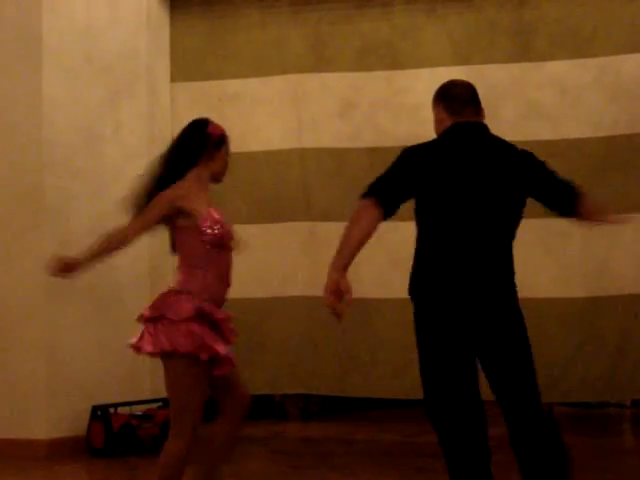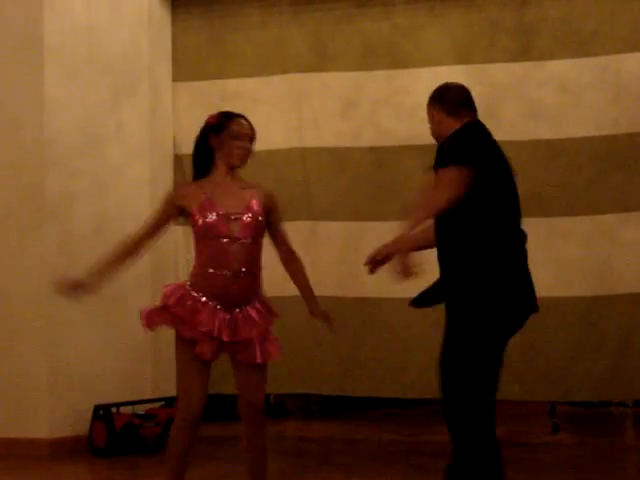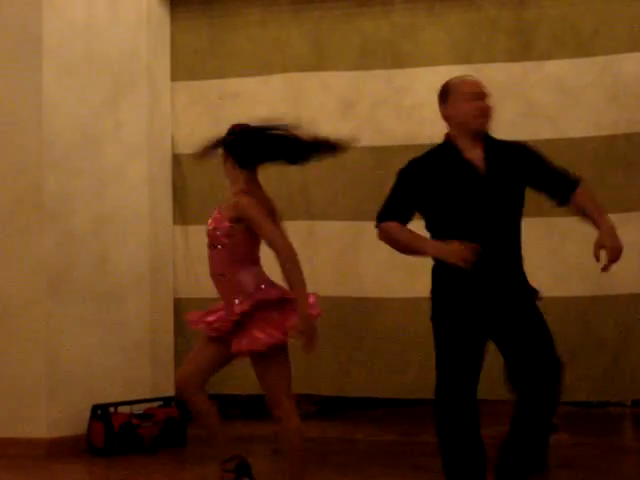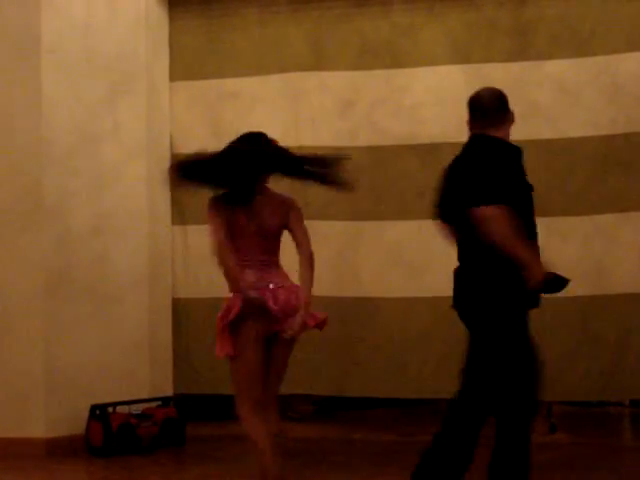
dt=0.2s
person 1, frame 1
left shoulder: (422, 159)
right shoulder: (517, 160)
left elbow: (372, 206)
right elbow: (573, 202)
left wrist: (337, 269)
right wrist: (601, 213)
left hip: (444, 307)
right hip: (497, 300)
left knee: (455, 415)
right knee: (524, 408)
person 1, frame 2
left shoulder: (467, 145)
right shoulder: (475, 148)
left elbow: (453, 177)
right elbow: (449, 225)
left wrist: (408, 232)
right wrist: (391, 246)
left hip: (487, 296)
right hip: (481, 294)
left knee: (468, 400)
right knee: (462, 396)
person 1, frame 3
left shoulder: (515, 156)
right shoulder: (424, 170)
left elbow: (570, 188)
right elbow: (387, 227)
left wrist: (604, 226)
right wrist: (438, 248)
left hip: (504, 295)
right hip: (459, 299)
left knee: (541, 377)
right knee: (455, 401)
person 1, frame 4
left shoulder: (459, 166)
right shoulder: (504, 157)
left elbow: (447, 213)
right elbow: (488, 211)
right wrist: (529, 260)
left hip: (475, 291)
right hip: (499, 293)
left knee: (517, 388)
right knee: (477, 399)
person 2, frame 1
left shoulder: (203, 203)
right shoulder: (176, 196)
right elbow: (126, 232)
right wrist: (80, 262)
left hip: (204, 321)
right hip: (183, 320)
left knee: (237, 403)
right knee: (186, 427)
person 2, frame 2
left shoulder: (263, 198)
right shoulder: (187, 195)
left elbow: (287, 253)
right elbow: (141, 239)
left wrist: (312, 302)
right wrist: (92, 279)
left hip: (246, 311)
right hip: (199, 309)
left knee: (254, 412)
right knee: (189, 413)
person 2, frame 3
left shoulder: (242, 198)
right shoulder: (252, 198)
left elbow: (284, 251)
right elbow: (284, 249)
left wrist: (298, 307)
left hip: (256, 308)
right hip: (239, 311)
left knee: (281, 406)
right knee: (186, 381)
person 2, frame 4
left shoulder: (222, 204)
right shoulder: (287, 206)
left elbow: (221, 247)
right elbow: (307, 255)
left wrist: (242, 290)
right wrist: (303, 302)
left hip: (250, 305)
right hip: (282, 300)
left knee: (247, 405)
right knee: (266, 399)
